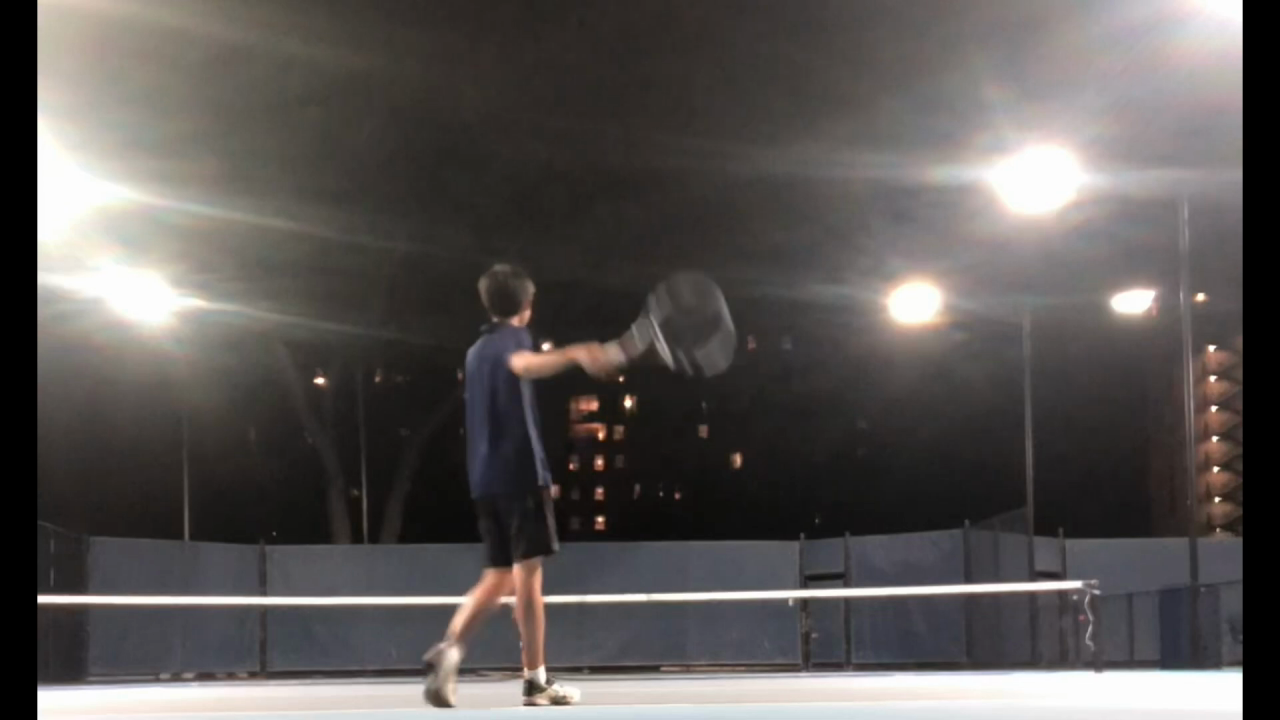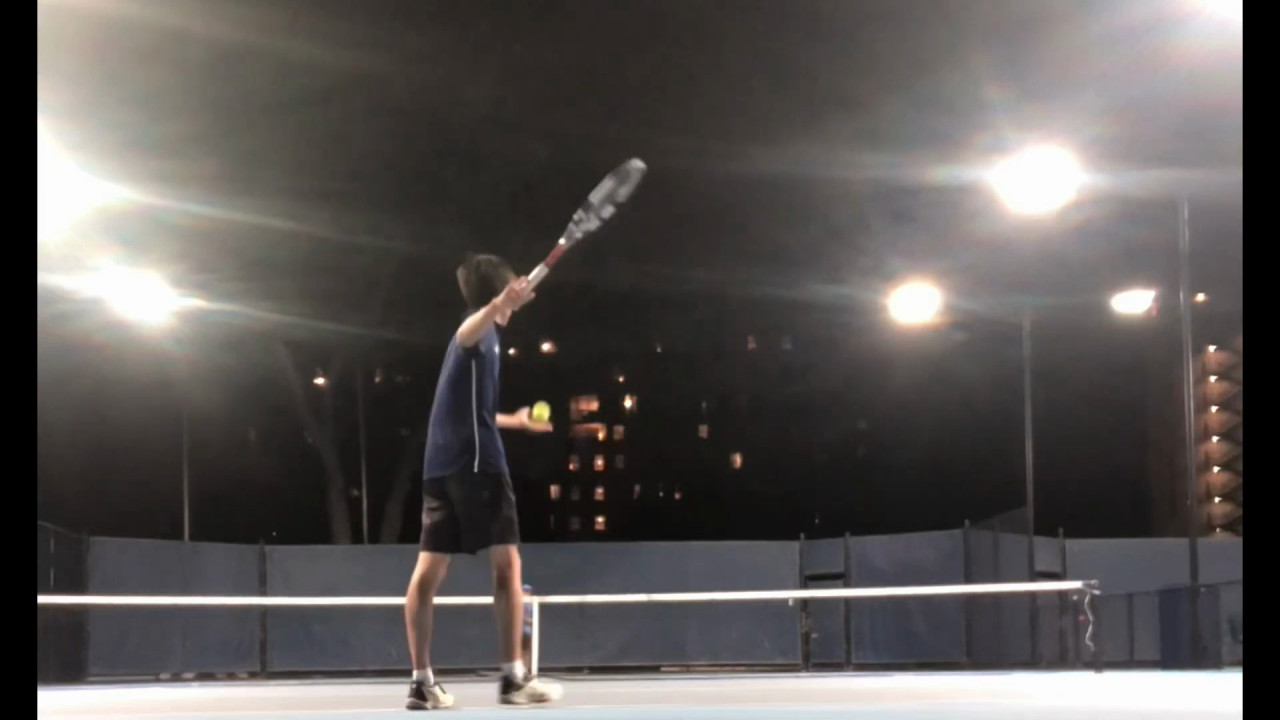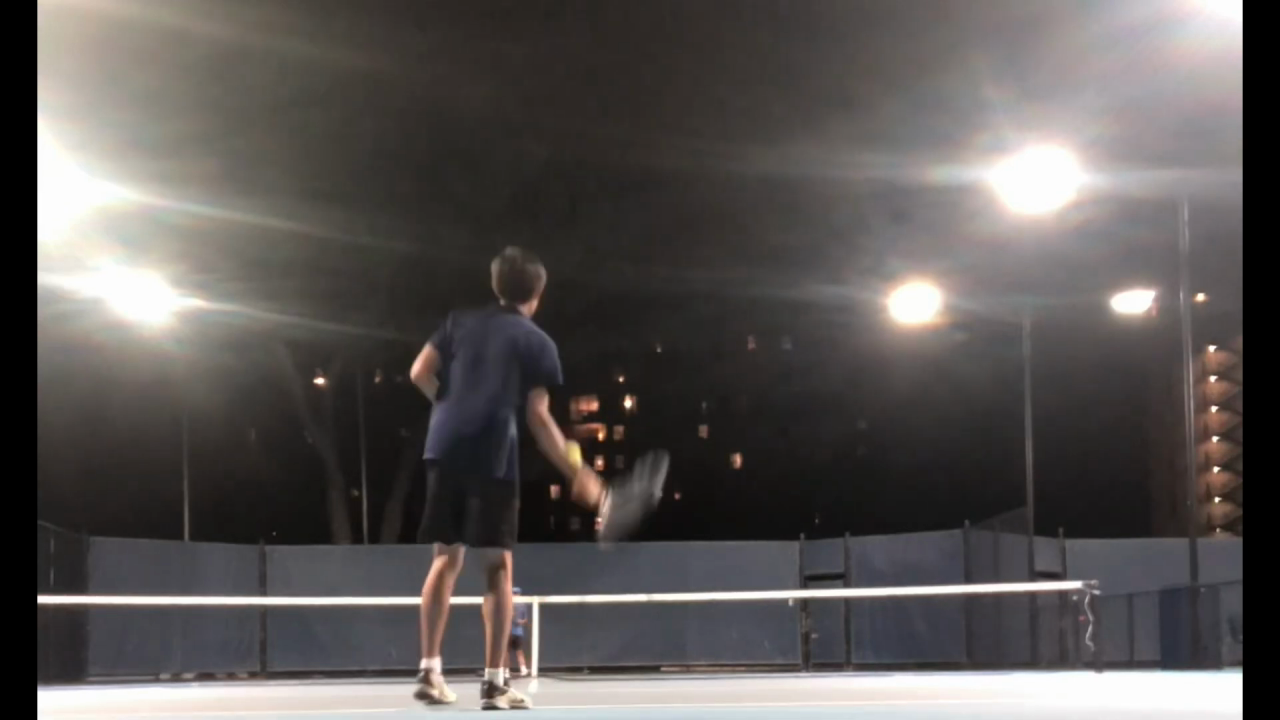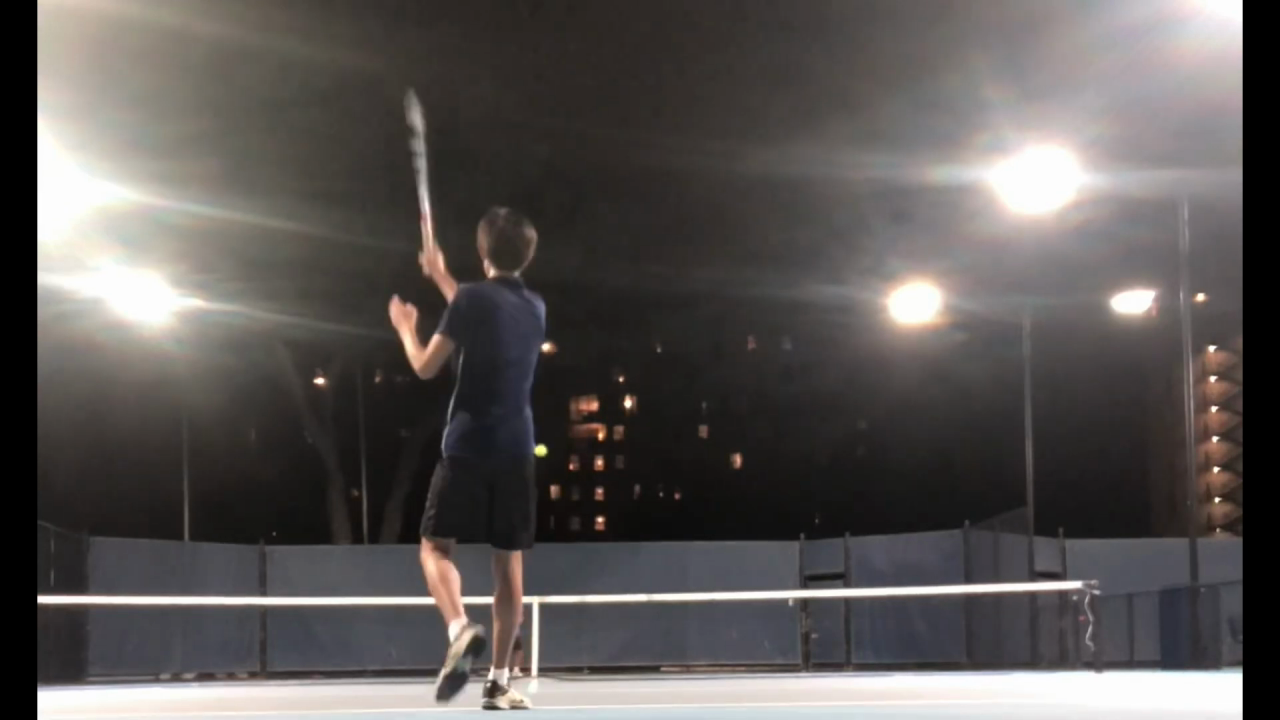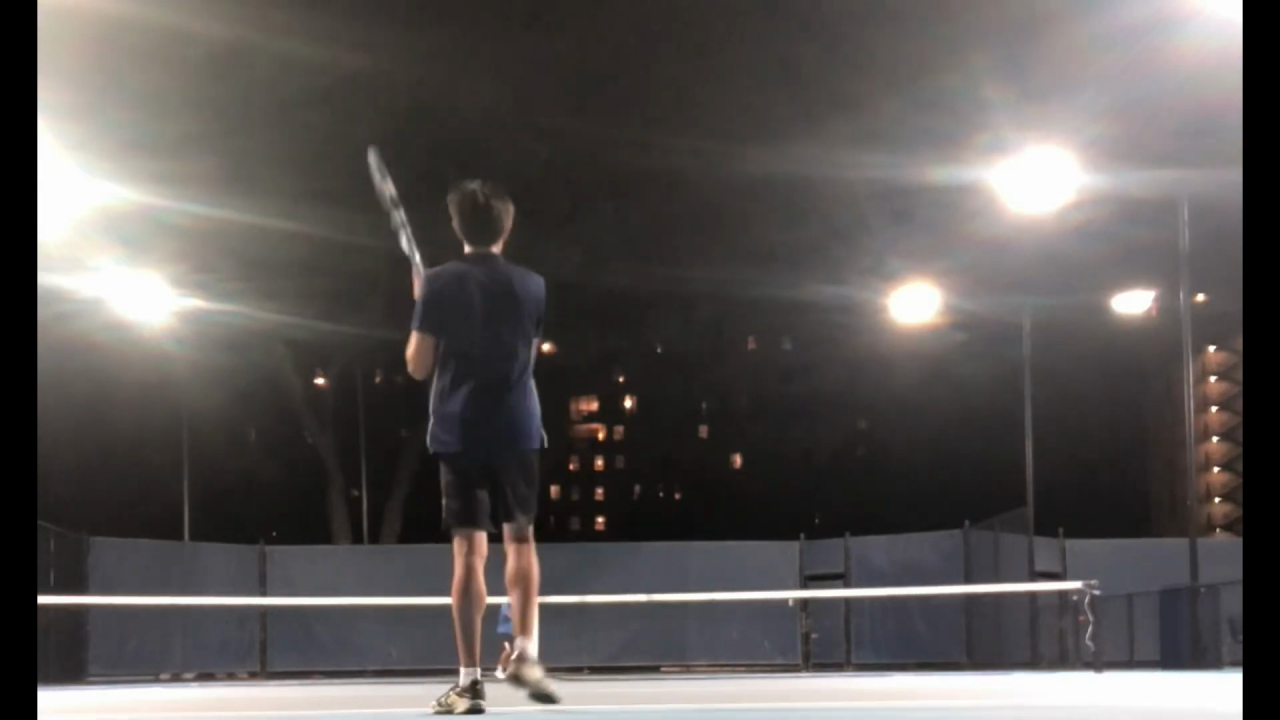
dt=0.4s
person 1, frame 1
left shoulder: (475, 353)
right shoulder: (513, 336)
right elbow: (524, 364)
right wrist: (574, 354)
left hip: (484, 478)
right hip: (521, 472)
left knee: (497, 577)
right knee: (527, 574)
left ankle: (447, 654)
right ankle: (537, 680)
person 1, frame 2
left shoulder: (476, 330)
right shoulder: (482, 328)
right elbow: (465, 333)
left wrist: (512, 421)
right wrist: (501, 305)
left hip: (440, 463)
right hip: (475, 462)
left knee: (428, 570)
right knee: (506, 564)
left ankle: (422, 683)
right ankle: (514, 676)
person 1, frame 3
left shoulder: (461, 321)
right shoulder: (538, 342)
left elbow: (420, 373)
right elbow: (540, 420)
right wrist: (580, 477)
left hip: (445, 448)
right hip: (491, 458)
left knee: (446, 559)
right knee: (496, 566)
left ankle: (430, 672)
right ankle: (494, 682)
person 1, frame 4
left shoulder: (472, 298)
right shoulder: (536, 308)
left elbow: (426, 367)
left wrist: (405, 326)
right wrist: (442, 275)
left hip: (468, 445)
right hip: (516, 449)
left knee: (435, 547)
right knee: (509, 565)
left ankle: (460, 631)
right ankle: (499, 682)
person 1, frame 5
left shoulder: (439, 284)
right shoulder: (532, 286)
left elbow: (418, 366)
left hip: (460, 433)
right hip: (518, 432)
left knee: (470, 550)
right knee: (520, 539)
left ankle: (469, 683)
right ankle: (526, 651)
